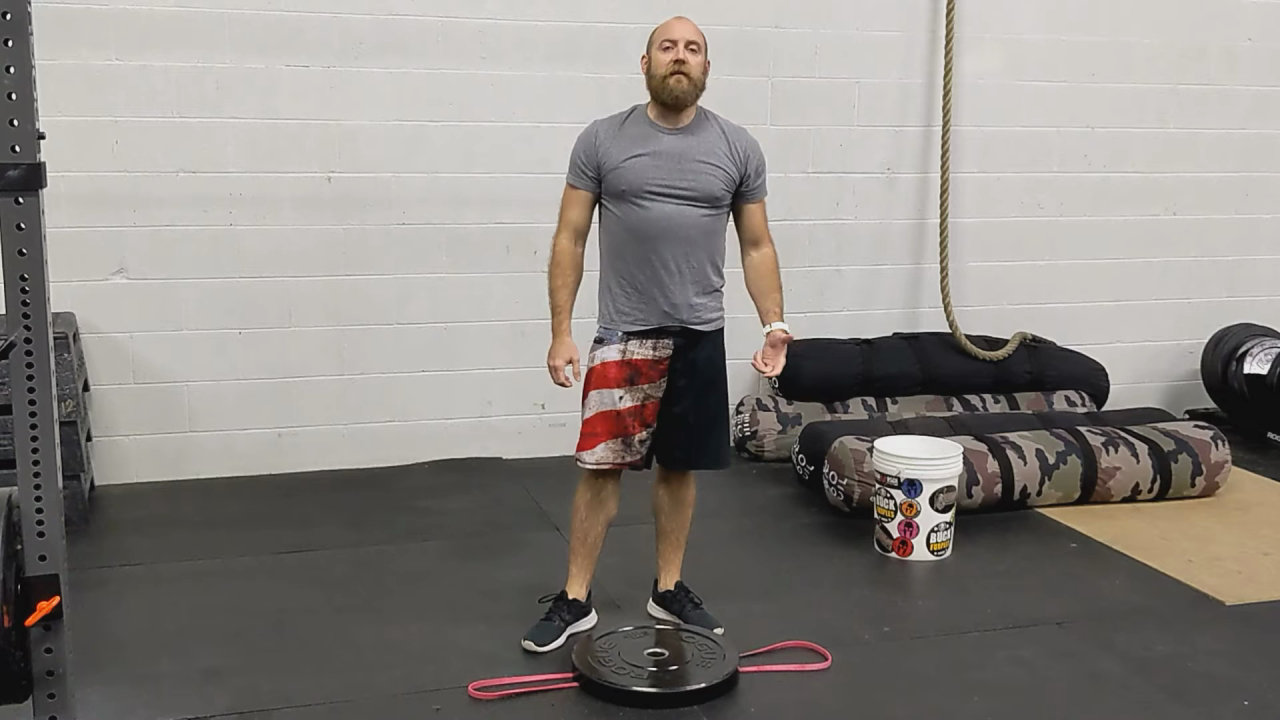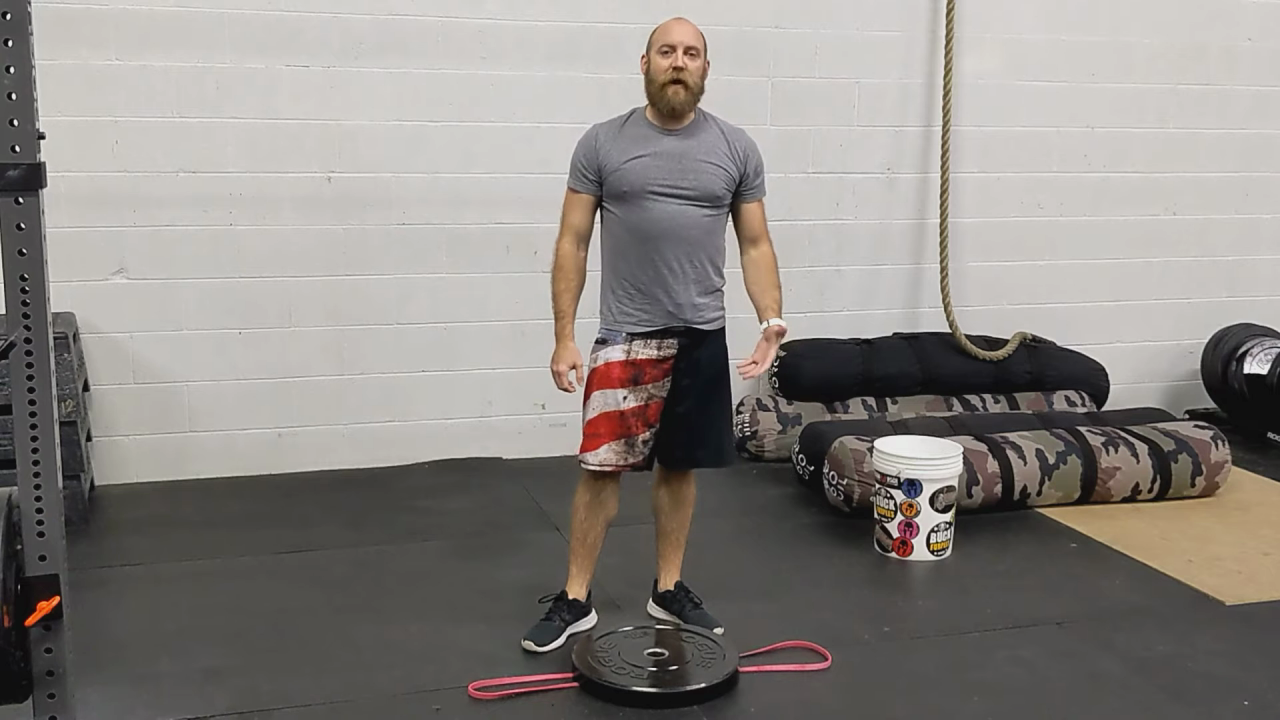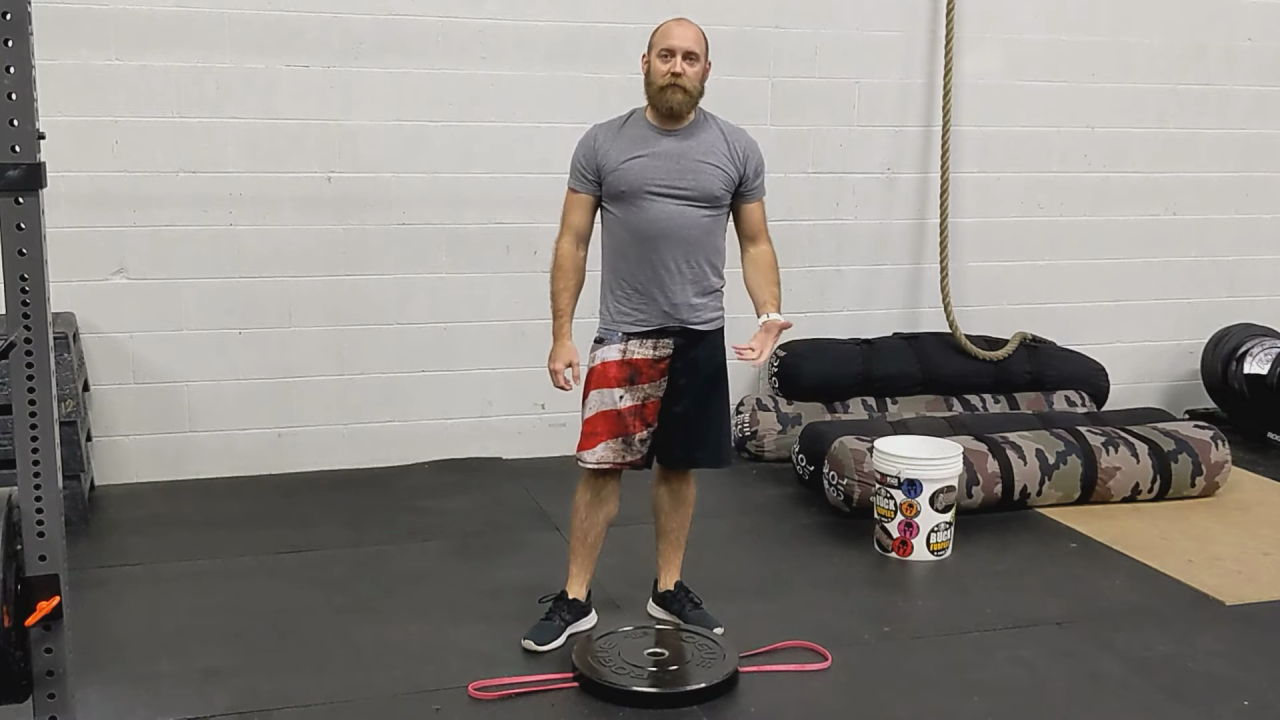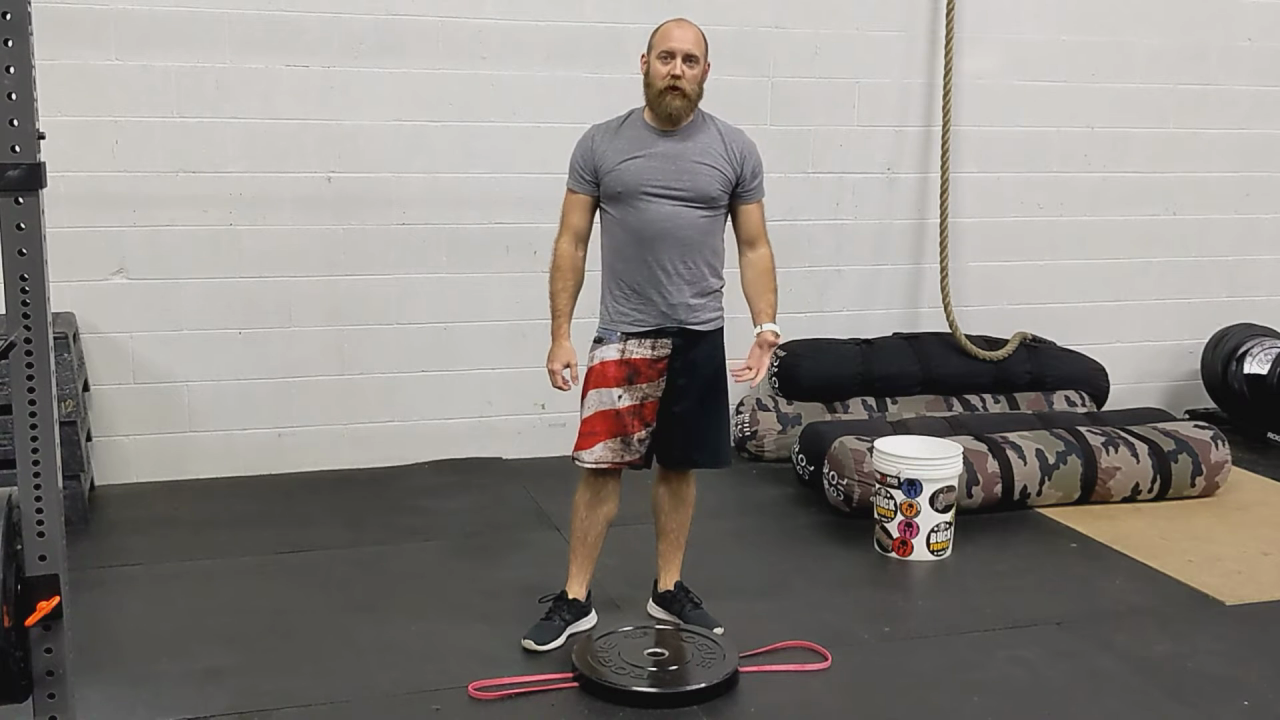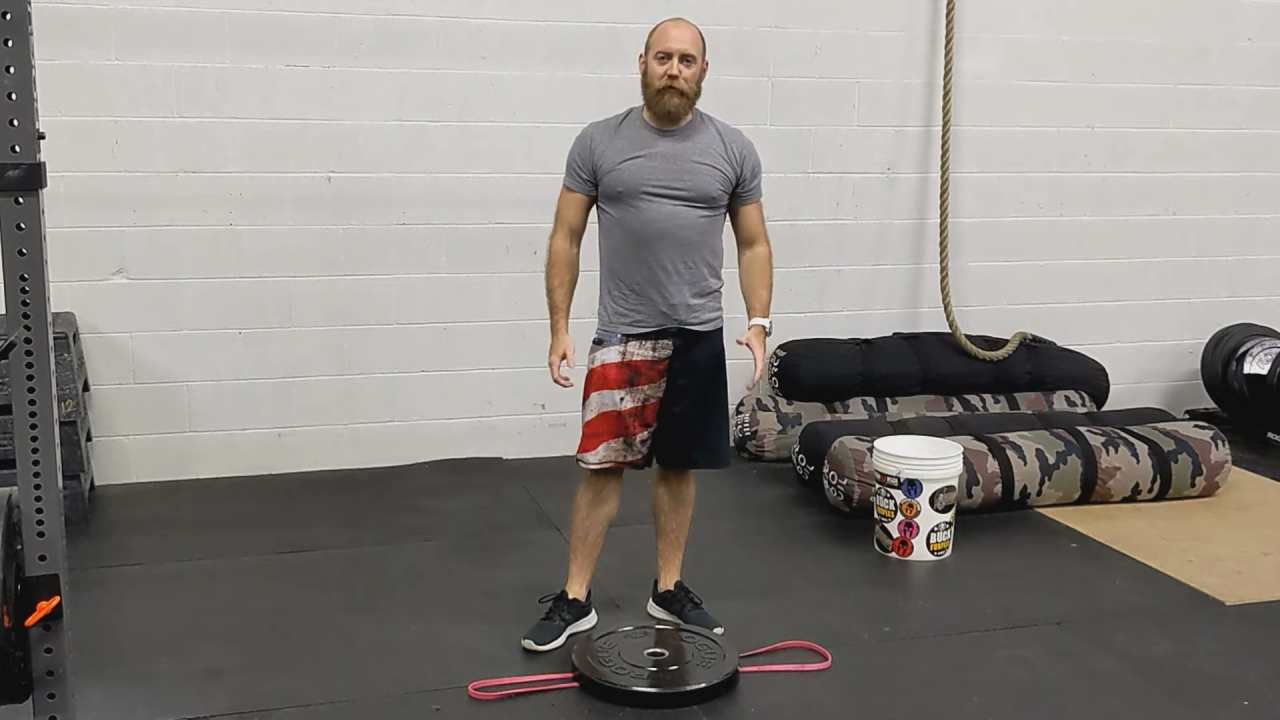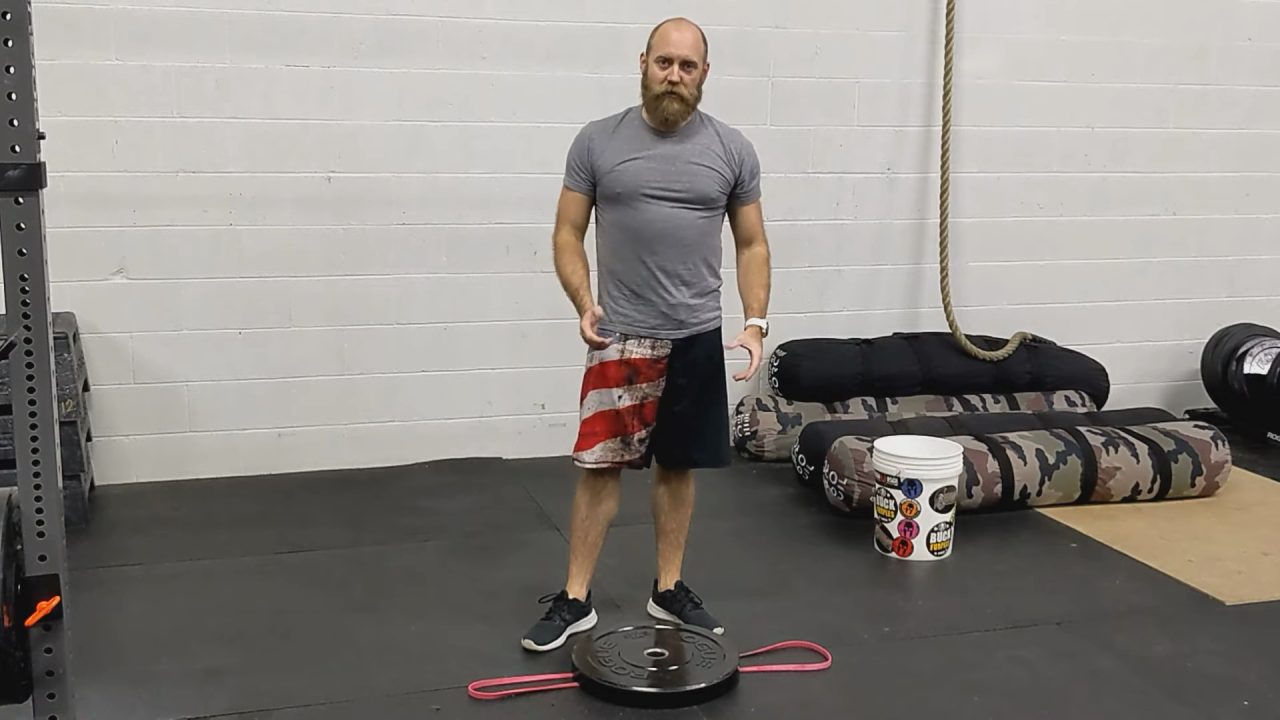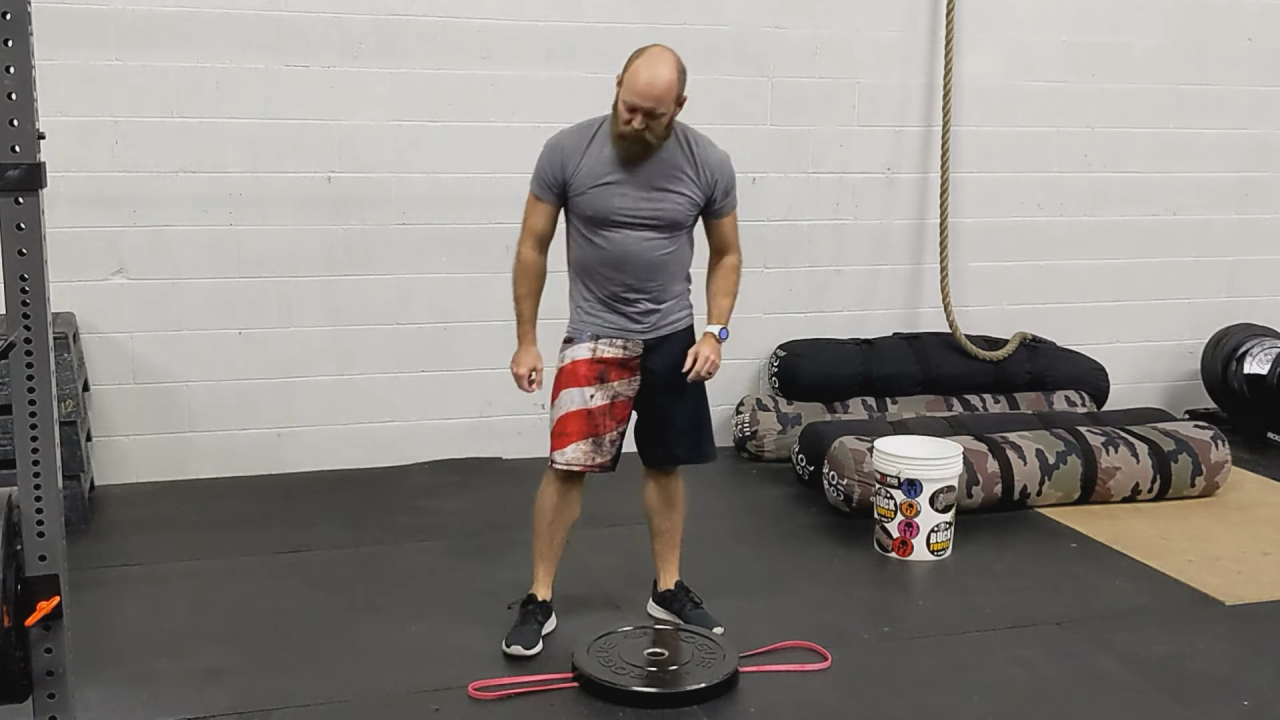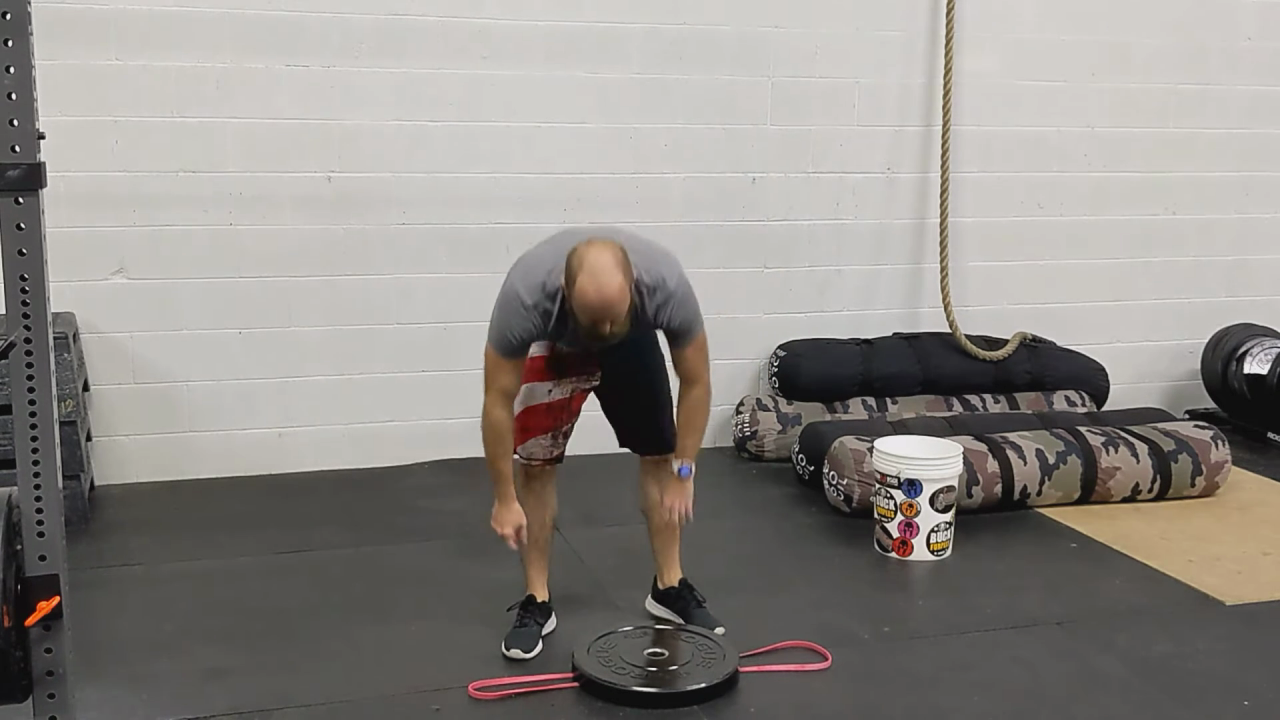
dt=0.5s
person 1, frame 1
left shoulder: (737, 147)
right shoulder: (601, 140)
left elbow: (755, 245)
right elbow: (569, 239)
left wrist: (774, 324)
right wrist: (560, 331)
left hip: (700, 337)
right hip: (624, 336)
left knee: (679, 466)
right knee: (601, 466)
left ankle: (669, 590)
right ankle: (575, 600)
person 1, frame 2
left shoulder: (736, 148)
right shoulder: (602, 143)
left elbow: (755, 244)
right elbow: (572, 243)
left wrist: (772, 321)
right wrist: (563, 336)
left hip: (703, 337)
right hip: (626, 337)
left knee: (679, 467)
right knee: (602, 467)
left ankle: (669, 589)
right ankle: (575, 599)
person 1, frame 3
left shoulder: (736, 148)
right shoulder: (602, 143)
left elbow: (754, 242)
right elbow: (571, 243)
left wrist: (769, 314)
right wrist: (561, 334)
left hip: (701, 337)
right hip: (625, 337)
left knee: (679, 466)
right knee: (601, 467)
left ankle: (669, 589)
right ankle: (575, 599)
person 1, frame 4
left shoulder: (734, 149)
right shoulder: (600, 144)
left elbow: (754, 247)
right elbow: (571, 243)
left wrist: (767, 326)
right wrist: (559, 333)
left hip: (700, 337)
right hip: (623, 336)
left knee: (679, 466)
right knee: (601, 466)
left ankle: (669, 589)
right ankle: (575, 600)
person 1, frame 5
left shoulder: (733, 148)
right shoulder: (598, 142)
left elbow: (753, 244)
right elbow: (565, 238)
left wrist: (758, 320)
right wrist: (558, 329)
left hip: (700, 338)
right hip: (622, 338)
left knee: (679, 466)
right knee: (601, 465)
left ankle: (669, 590)
right ankle: (574, 599)
person 1, frame 6
left shoulder: (732, 149)
right shoulder: (597, 141)
left elbow: (752, 245)
right elbow: (568, 235)
left wrist: (755, 322)
right wrist: (585, 306)
left hip: (699, 337)
right hip: (623, 339)
left knee: (678, 466)
right knee: (600, 466)
left ankle: (669, 590)
right ankle: (574, 599)
person 1, frame 7
left shoulder: (709, 163)
right shoulder: (567, 149)
left elbow: (726, 254)
right elbow: (532, 248)
left wrist: (714, 331)
right wrist: (526, 341)
left hip: (672, 336)
right hip: (596, 337)
left knee: (667, 464)
right knee: (569, 466)
left ankle: (668, 591)
right ankle: (539, 599)
person 1, frame 8
left shoulder: (667, 285)
right shoulder: (526, 294)
left elbow: (696, 381)
right elbow: (498, 401)
left wrist: (682, 471)
right wrist: (504, 496)
left hip: (632, 344)
right hip: (554, 345)
left knee: (659, 455)
right knee: (535, 463)
left ankle: (669, 587)
right ankle: (537, 602)
